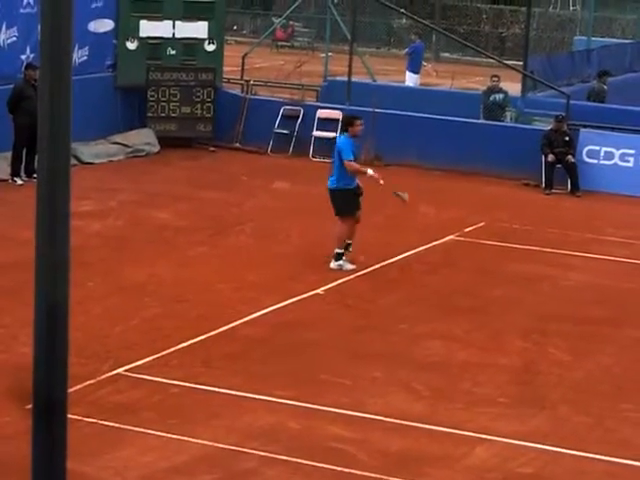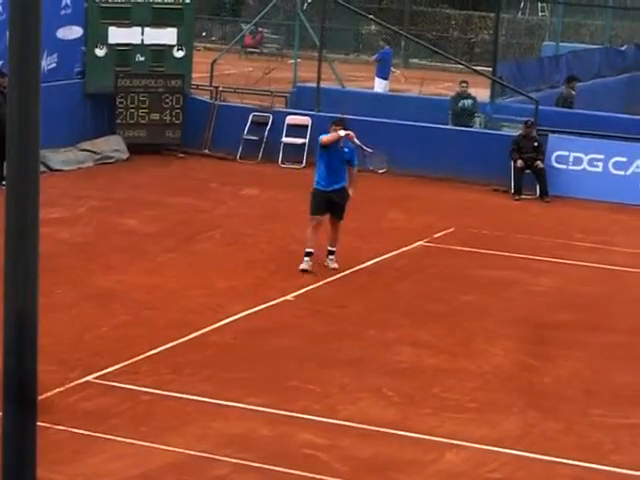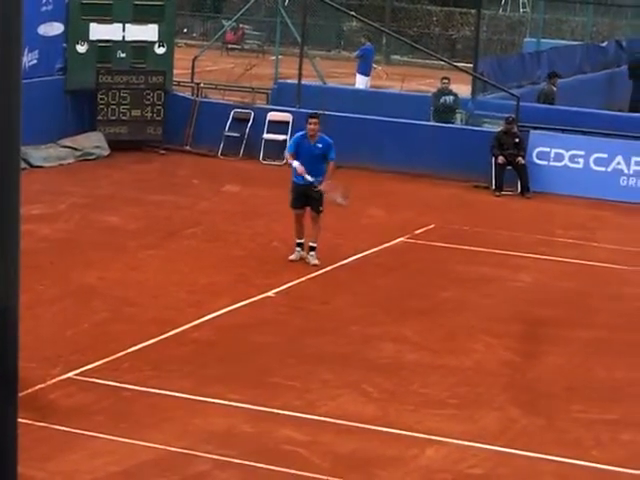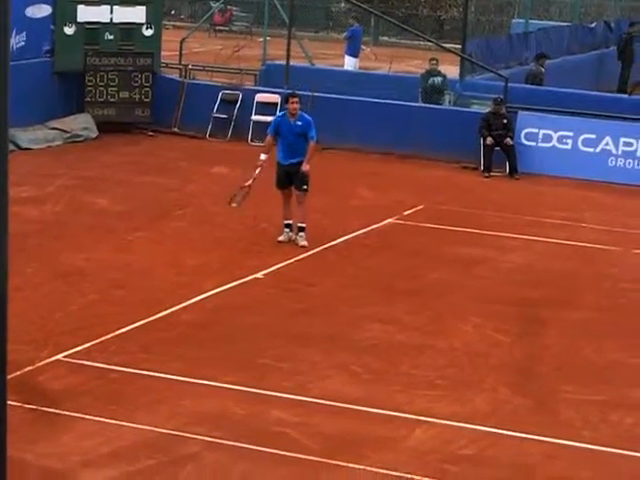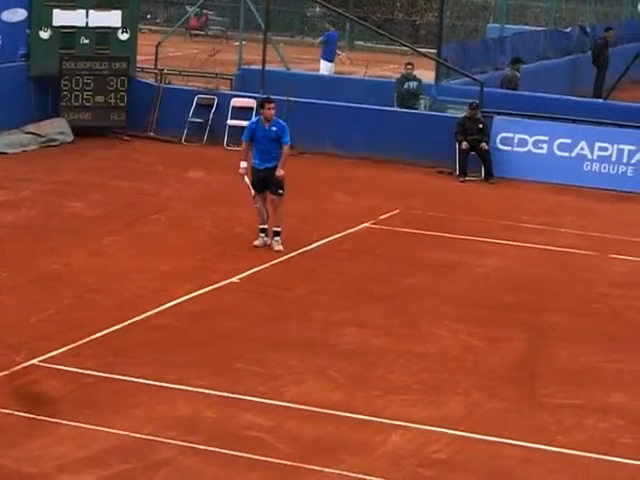
dt=0.7s
person 1, frame 1
left shoulder: (347, 140)
right shoulder: (345, 142)
right elbow: (349, 166)
left wrist: (355, 181)
right wrist: (369, 172)
left hip: (347, 185)
right hip: (340, 187)
left knee: (356, 218)
right knee: (345, 222)
left ankle: (346, 249)
right ankle: (338, 259)
person 1, frame 2
left shoulder: (349, 147)
right shoulder: (324, 139)
left elbow: (352, 168)
right elbow: (326, 139)
left wrist: (350, 188)
right wrist: (342, 134)
left hip: (339, 190)
right hip: (320, 188)
left knee: (335, 223)
right knee: (315, 223)
left ankle: (331, 256)
right ankle: (307, 258)
person 1, frame 3
left shoulder: (327, 142)
right shoulder: (298, 138)
left elbow: (331, 163)
right elbow: (288, 155)
left wrist: (325, 182)
right wrist: (296, 164)
left hip: (316, 184)
right hip: (298, 183)
left knee: (315, 217)
right knee: (298, 216)
left ankle: (312, 252)
right ankle: (299, 249)
person 1, frame 4
left shoulder: (307, 121)
right shoulder: (279, 119)
left elbow: (312, 142)
right elbow: (270, 138)
left wrist: (306, 163)
right wrist: (263, 156)
left hip: (300, 164)
right hip: (282, 163)
left knee: (301, 198)
right knee: (286, 197)
left ankle: (301, 233)
right ankle: (288, 230)
person 1, frame 5
left shoulder: (281, 126)
right shoulder: (253, 125)
left elbow: (286, 148)
right elbow: (246, 144)
left wrist: (280, 168)
right wrist: (243, 164)
left hip: (274, 168)
right hip: (257, 168)
left knee: (276, 202)
right knee: (260, 202)
left ankle: (276, 238)
right ankle: (263, 235)
